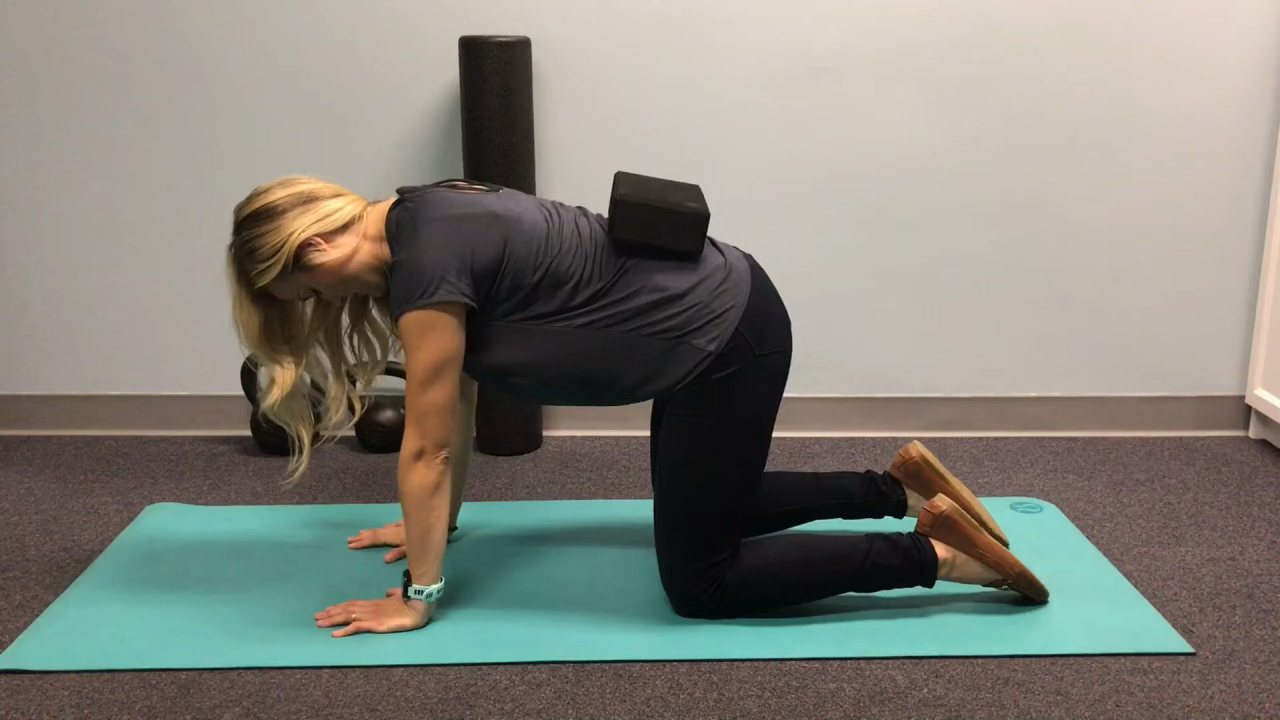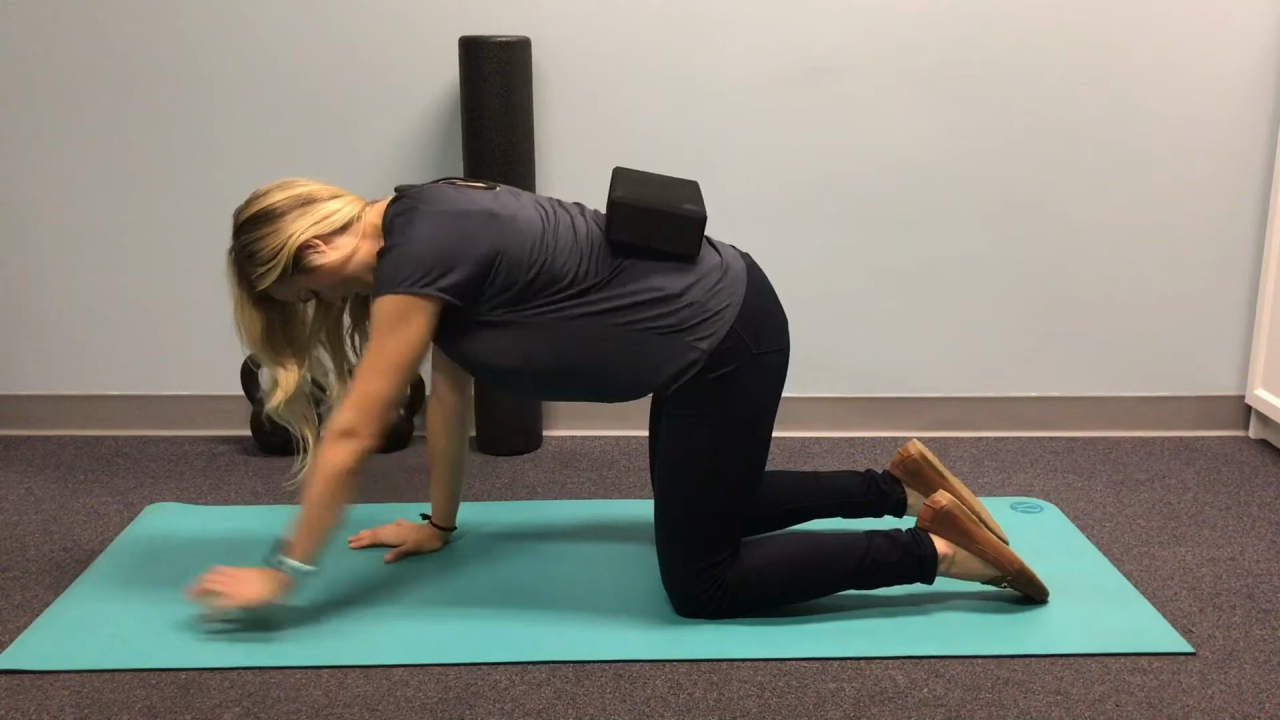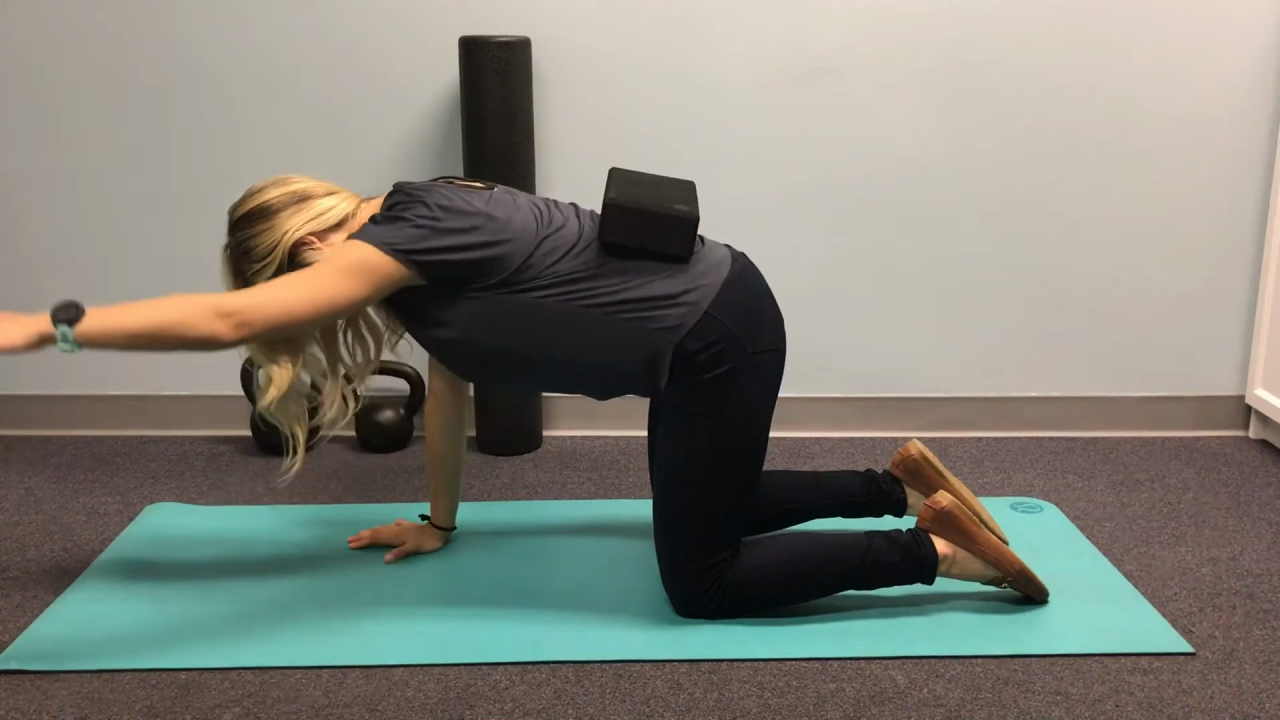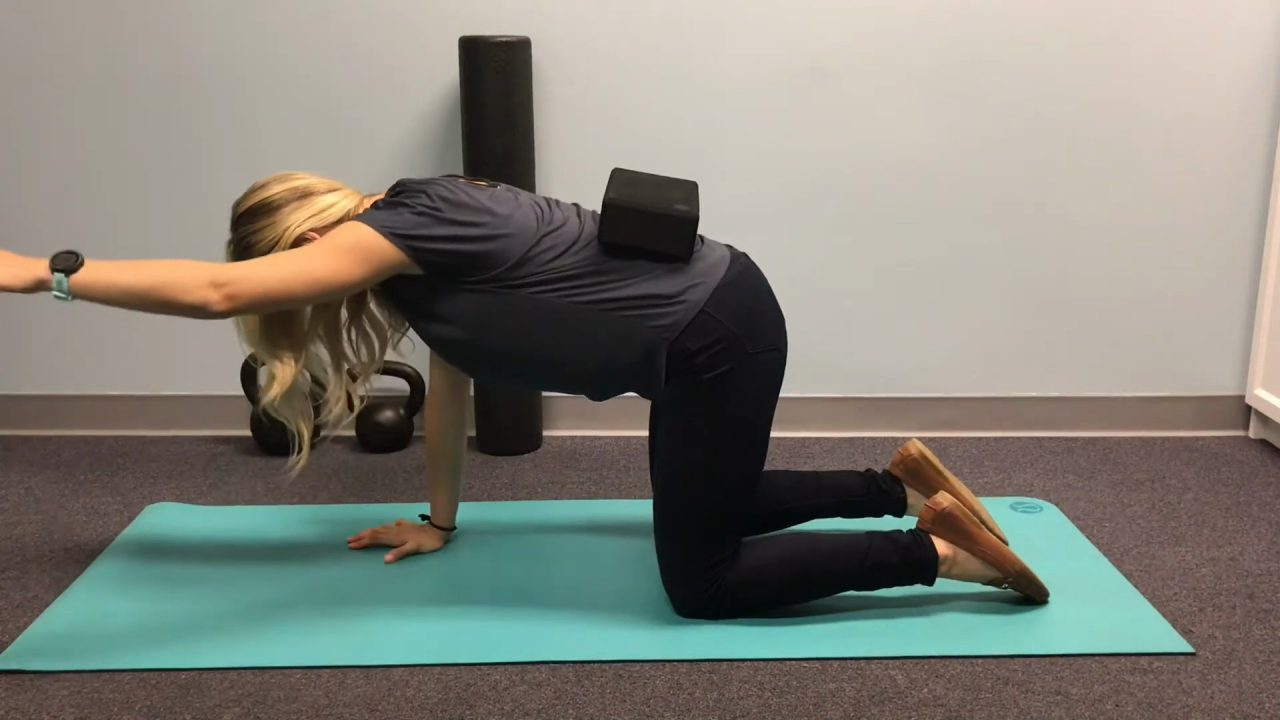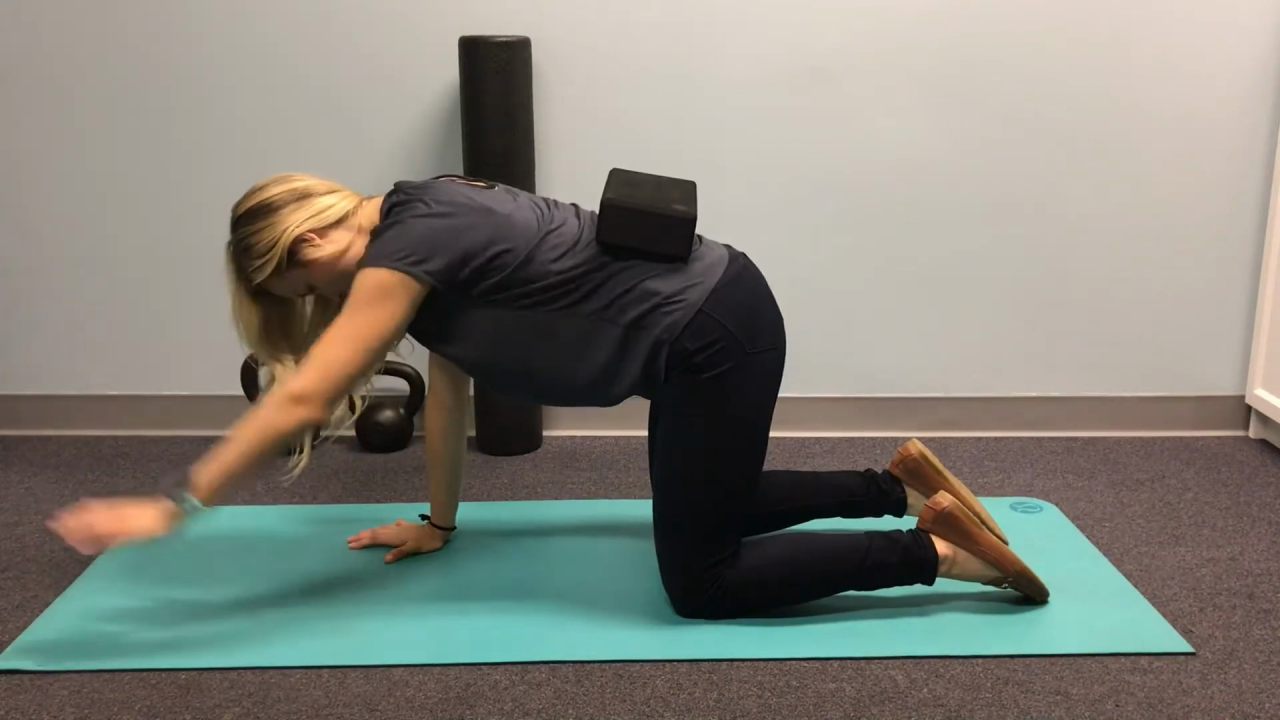
dt=0.5s
person 1, frame 1
left shoulder: (424, 265)
right shoulder: (422, 223)
left elbow: (426, 446)
right elbow: (453, 402)
left wrist: (417, 595)
right wrist: (434, 524)
left hip: (726, 341)
right hip: (725, 313)
left knee: (700, 580)
right knee: (713, 505)
left ankle: (937, 552)
right ankle: (901, 486)
person 1, frame 2
left shoulder: (416, 256)
right shoulder: (421, 223)
left elbow: (352, 433)
right elbow: (451, 388)
left wrist: (281, 567)
right wrist: (437, 522)
left hip: (722, 344)
right hip: (721, 316)
left knee: (701, 580)
right knee: (708, 505)
left ankle: (935, 549)
right ankle: (898, 485)
person 1, frame 3
left shoulder: (403, 242)
right shoulder: (422, 231)
left elbow: (224, 318)
right elbow: (447, 384)
right wrist: (438, 522)
left hip: (718, 338)
right hip: (711, 321)
left knee: (702, 580)
right knee: (711, 509)
left ankle: (937, 551)
right ankle: (902, 485)
person 1, frame 4
left shoulder: (402, 232)
right shoulder: (421, 234)
left elbow: (218, 289)
right elbow: (449, 382)
right wrist: (438, 520)
left hip: (716, 337)
right hip: (714, 319)
left knee: (701, 579)
right knee: (711, 506)
left ankle: (938, 550)
right ankle: (899, 486)
person 1, frame 5
left shoulder: (404, 249)
right shoulder: (417, 226)
left elbow: (304, 400)
right elbow: (449, 385)
left wrist: (170, 505)
right wrist: (437, 521)
left hip: (713, 338)
right hip: (707, 314)
left knee: (701, 578)
right knee: (705, 505)
left ankle: (933, 550)
right ankle: (897, 486)
